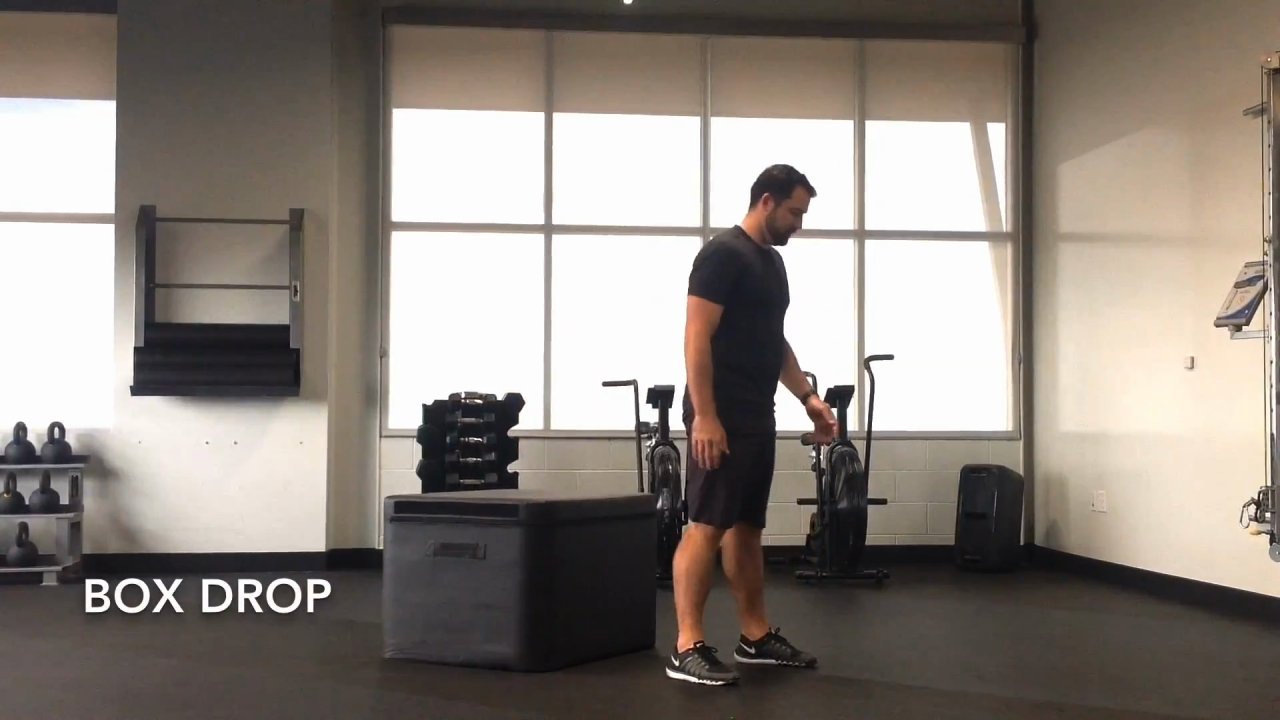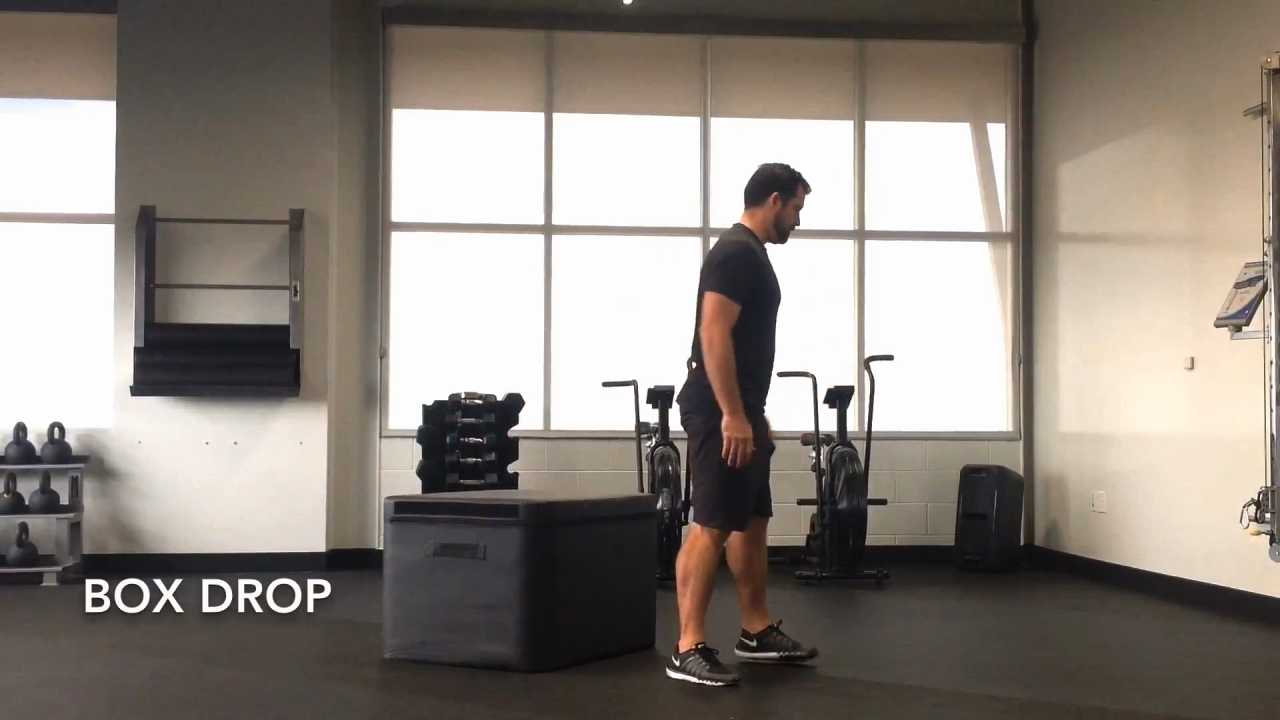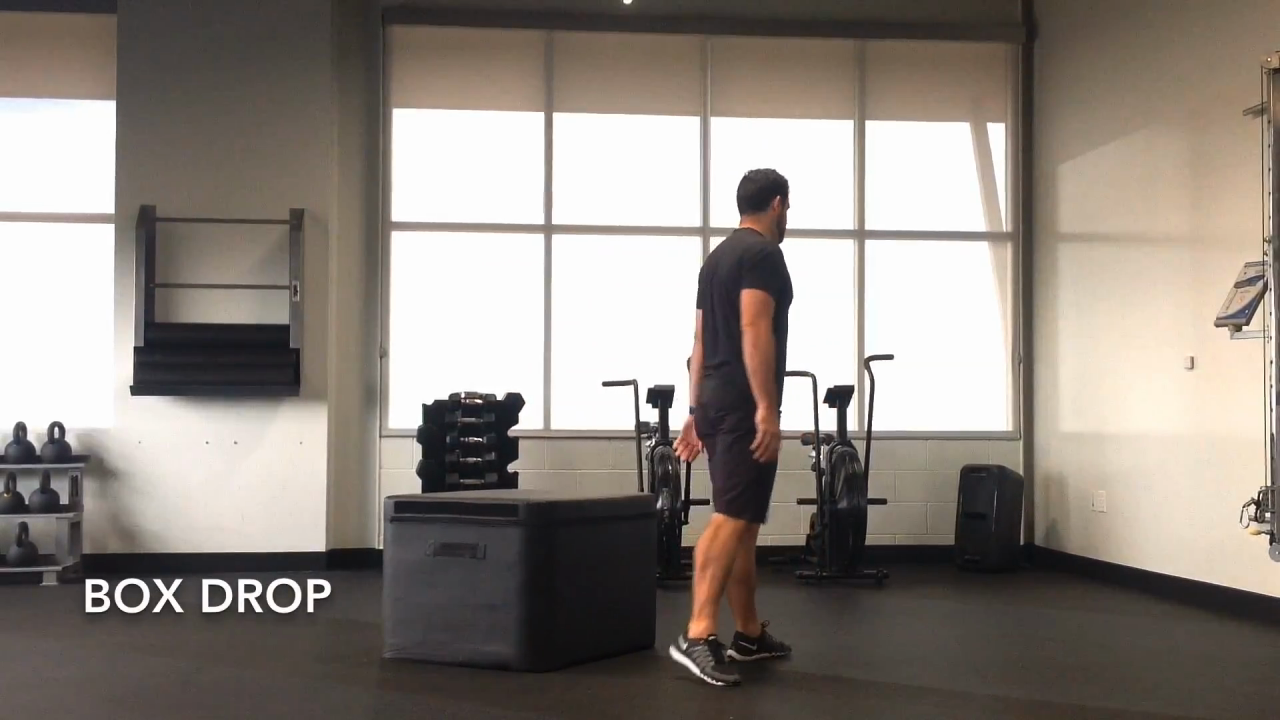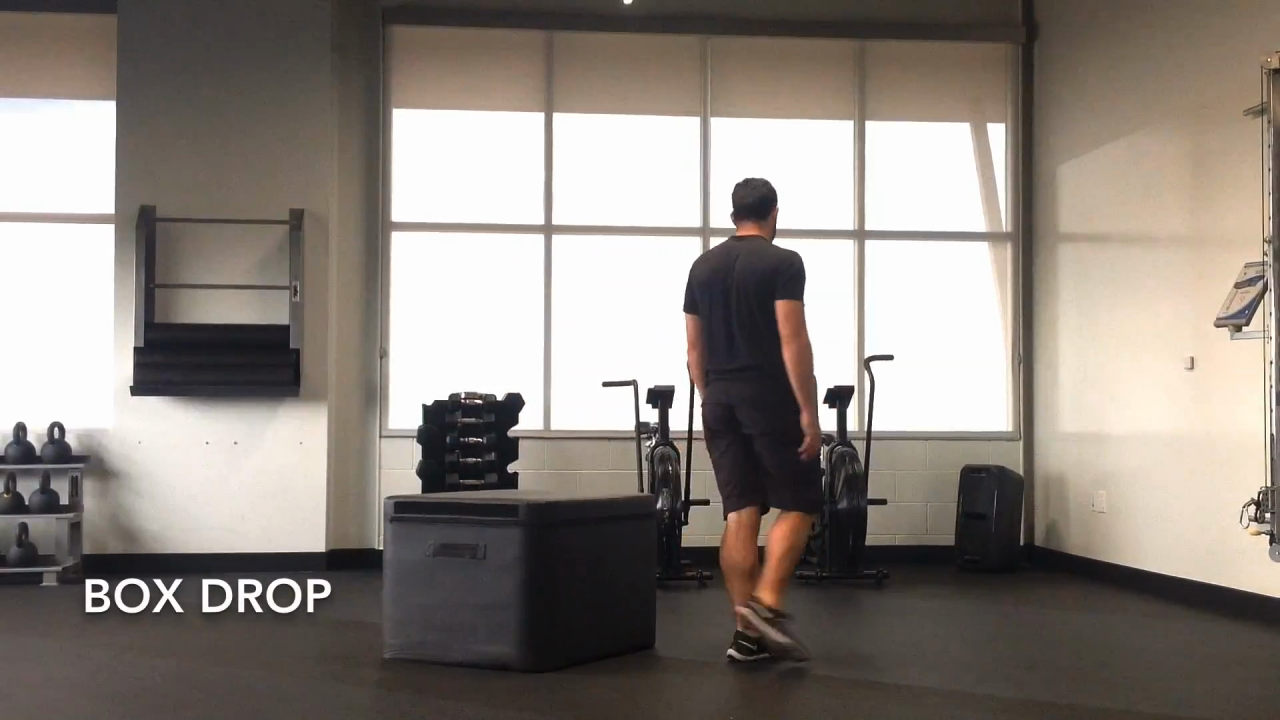
dt=0.3s
person 1, frame 1
left shoulder: (771, 260)
right shoulder: (723, 254)
right elbow: (697, 337)
left wrist: (808, 397)
right wrist: (704, 417)
left hip: (757, 415)
right hip: (723, 416)
left knee: (747, 529)
right knee: (708, 527)
left ankle: (756, 636)
right ankle: (687, 648)
person 1, frame 2
left shoulder: (743, 252)
right shoulder: (739, 252)
right elbow: (713, 335)
left wrist: (754, 413)
right wrist: (733, 415)
left hip: (738, 410)
right hip: (722, 410)
left knee: (753, 519)
right knee: (712, 526)
left ankle: (758, 631)
right ankle: (687, 649)
person 1, frame 3
left shoulder: (720, 255)
right shoulder: (763, 252)
left elbow: (702, 340)
right elbow: (756, 331)
left wrist: (697, 412)
right wrist: (767, 408)
left hip: (719, 399)
right hip: (744, 404)
left knee: (745, 520)
right knee: (733, 516)
left ankle: (750, 633)
right ankle: (698, 635)
person 1, frame 4
left shoulder: (703, 265)
right shoulder: (783, 262)
left elbow: (694, 346)
right elbow: (793, 340)
right wrist: (809, 410)
left hip: (719, 402)
right hip: (768, 399)
left knee: (740, 516)
right knee: (798, 507)
left ankle: (748, 635)
right ankle: (765, 601)
